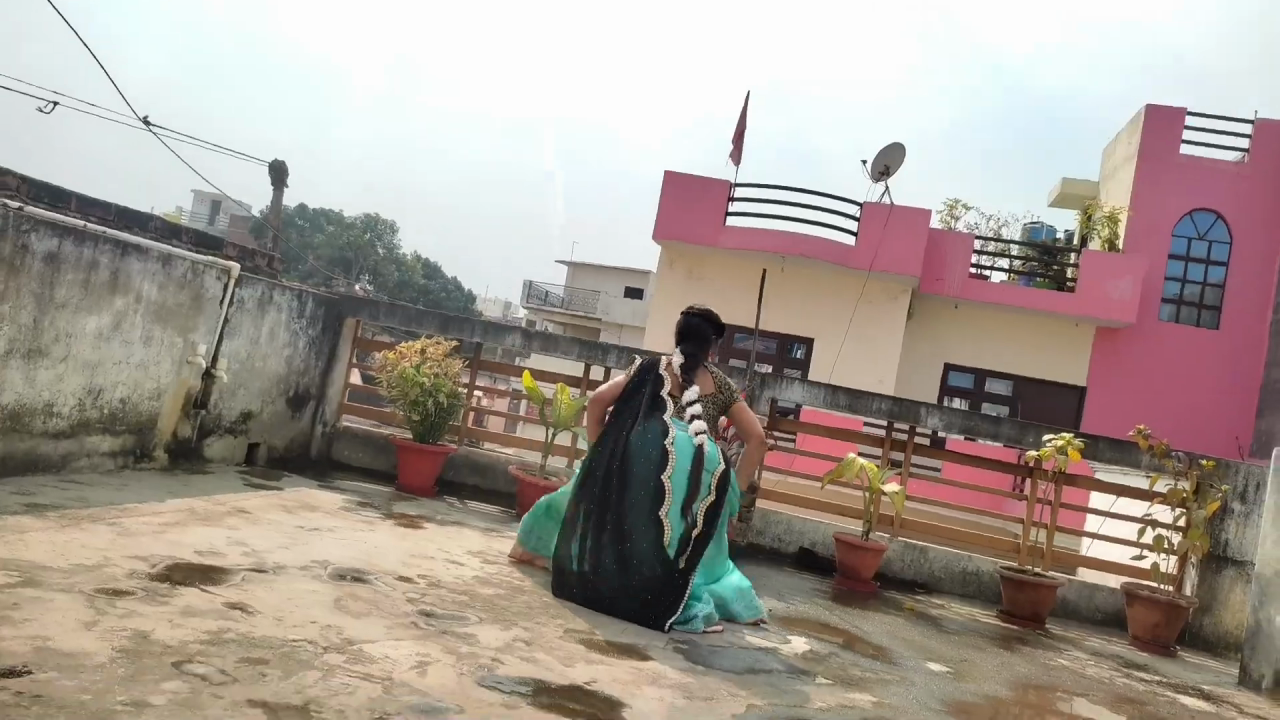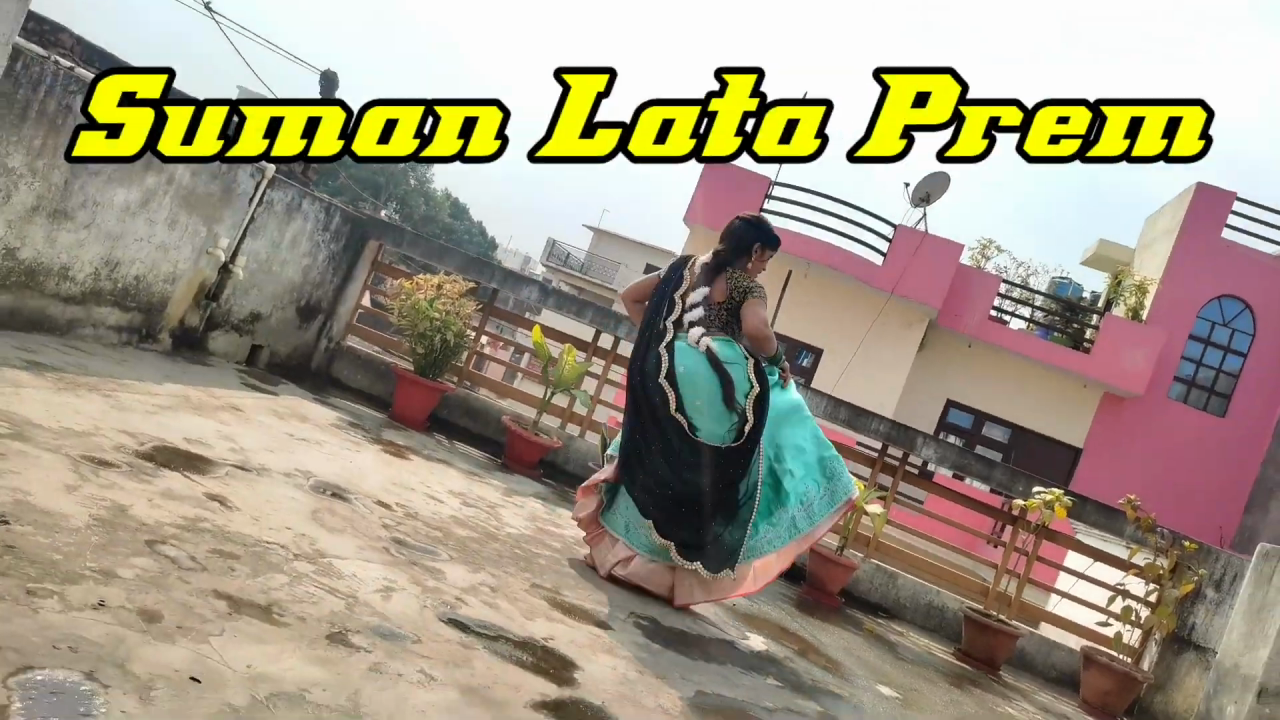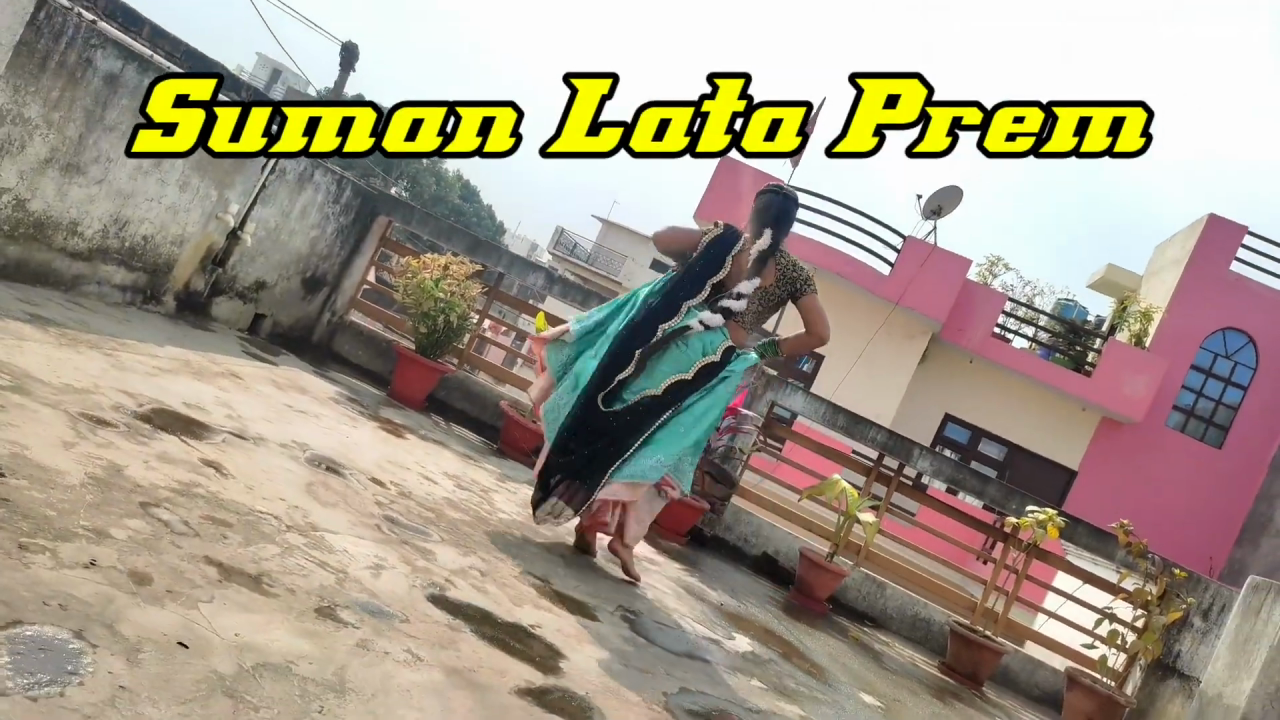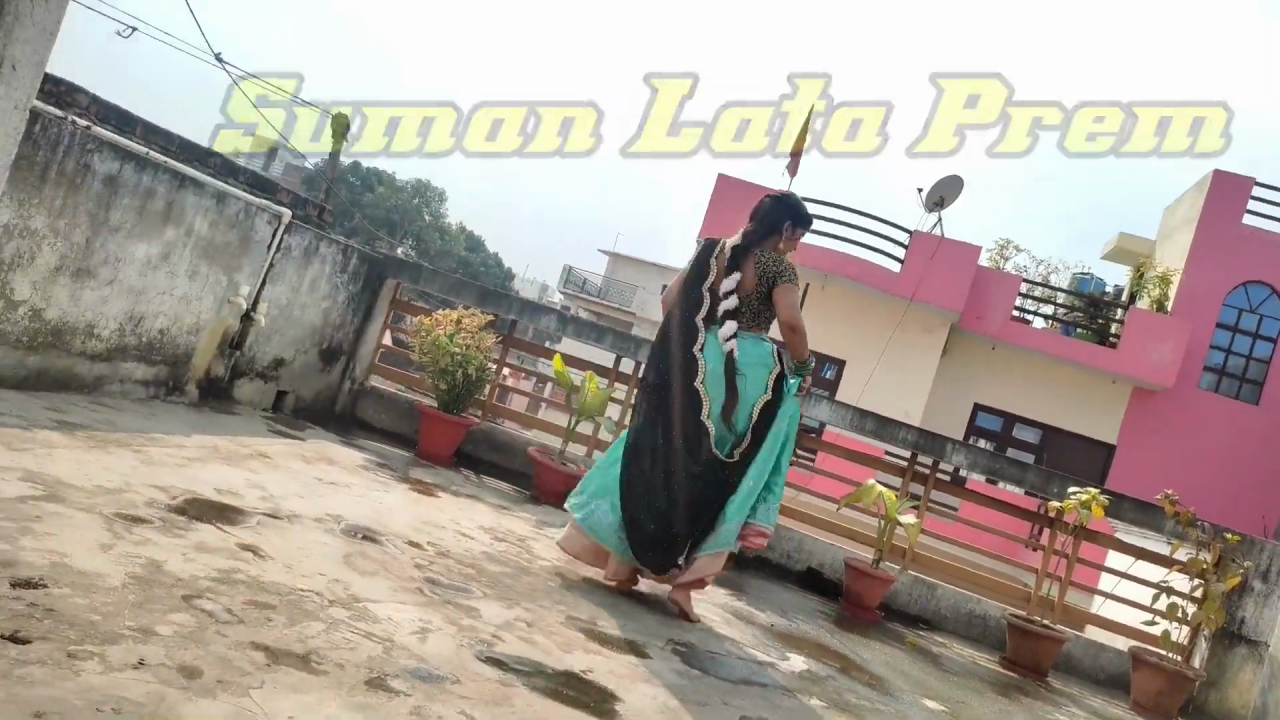
dt=0.5s
person 1, frame 1
left shoulder: (650, 368)
right shoulder: (721, 384)
left elbow: (597, 401)
right elbow: (756, 438)
left wrist: (598, 452)
right wrist: (735, 489)
left hip: (650, 454)
right hip: (702, 466)
right knee: (683, 539)
person 1, frame 2
left shoulder: (685, 267)
right shoulder: (747, 284)
left elbow: (630, 296)
right elbow: (756, 330)
left wrist: (658, 340)
right wrist: (777, 361)
left hip: (668, 368)
right hip: (721, 375)
left knee: (656, 459)
left ankle: (613, 549)
person 1, frame 3
left shoulder: (725, 238)
left elbow: (661, 238)
right wrist: (768, 349)
left hip: (669, 335)
right hip: (713, 359)
left knee: (613, 420)
right knee: (659, 448)
right ankle: (622, 539)
person 1, frame 4
left shoulder: (713, 251)
right shoulder: (779, 268)
left elbow: (670, 302)
right elbow: (792, 322)
right wrist: (804, 364)
left hip: (700, 361)
right hip: (754, 370)
left knee: (666, 461)
right knee: (734, 481)
left ankle: (628, 564)
right ankle: (684, 577)
